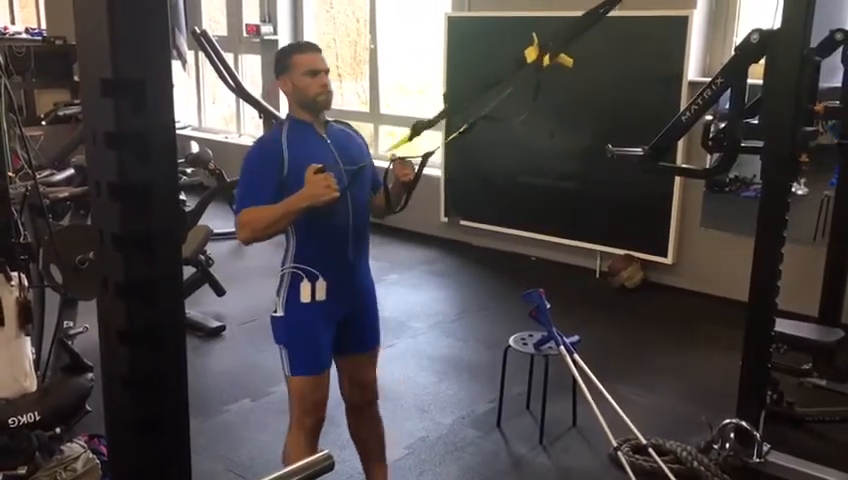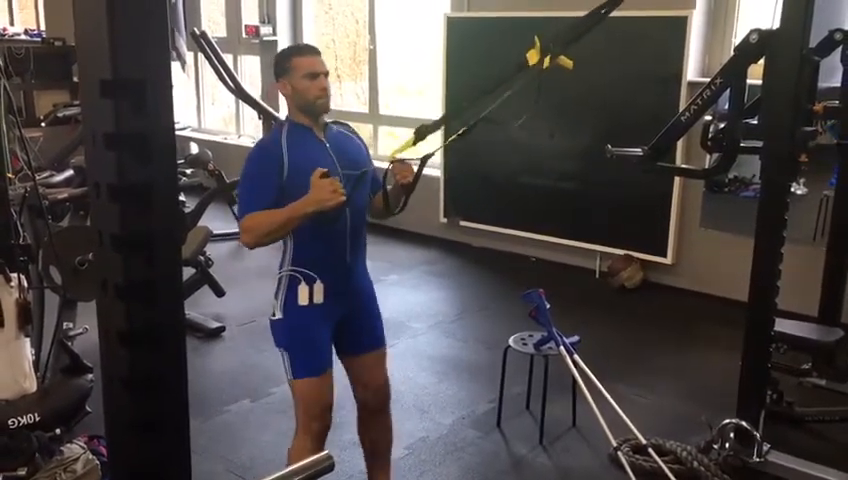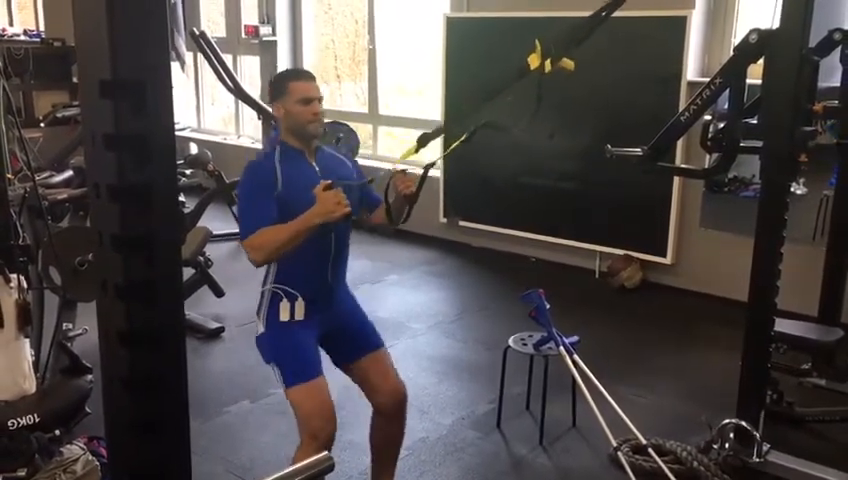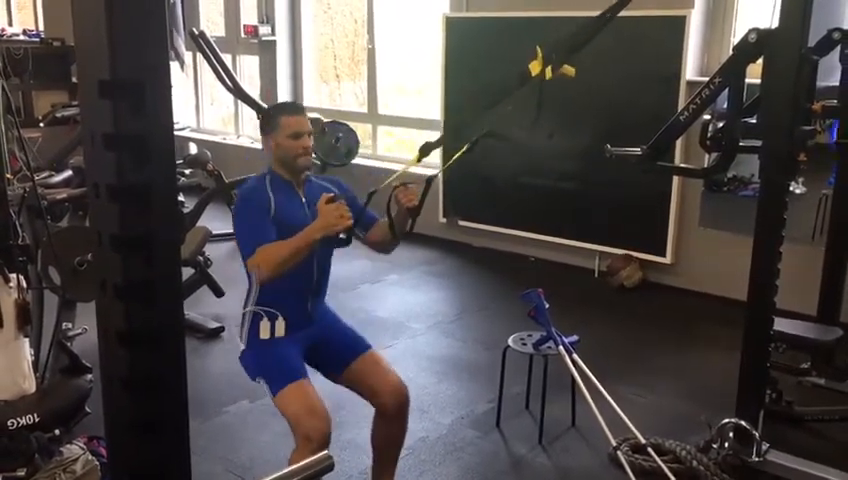
dt=0.3s
person 1, frame 1
left shoulder: (351, 138)
right shoulder: (272, 148)
left elbow: (377, 207)
right elbow: (245, 228)
left wrist: (399, 185)
right wrist: (304, 198)
left hip: (357, 286)
right hip: (307, 292)
left knee: (364, 400)
right knee: (308, 418)
person 1, frame 2
left shoulder: (350, 140)
right shoulder: (272, 151)
left elbow: (376, 208)
right elbow: (249, 233)
left wrist: (399, 187)
right wrist: (310, 202)
left hip: (356, 287)
right hip: (305, 295)
left knee: (376, 398)
right knee: (314, 422)
person 1, frame 3
left shoulder: (341, 162)
right shoulder: (263, 171)
left elbow: (379, 222)
right elbow: (257, 250)
left wrist: (401, 199)
right wrist: (316, 215)
left hip: (337, 301)
right hip: (288, 311)
left knee: (392, 398)
right knee: (320, 430)
person 1, frame 4
left shoulder: (330, 188)
right shoulder: (254, 197)
left elbow: (380, 242)
right elbow: (262, 268)
left wrist: (402, 215)
right wrist: (319, 228)
left hip: (319, 319)
right hip: (270, 330)
left knee: (395, 396)
right knee: (315, 431)
